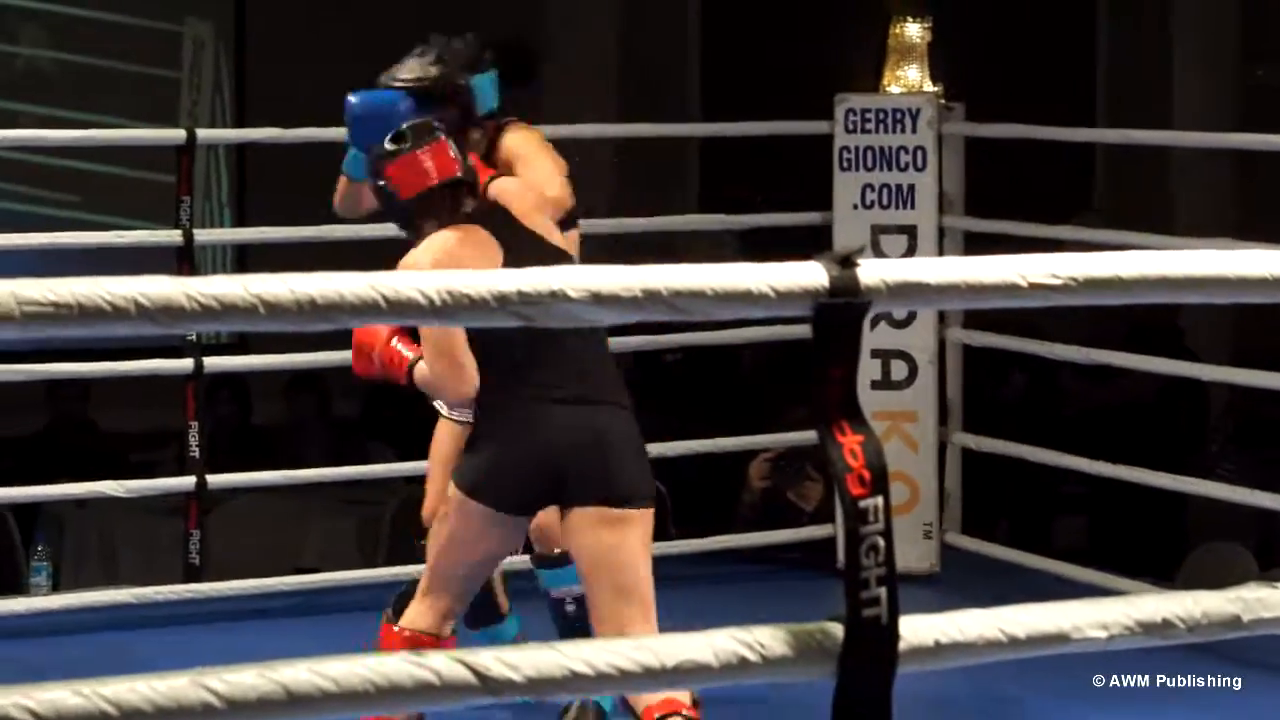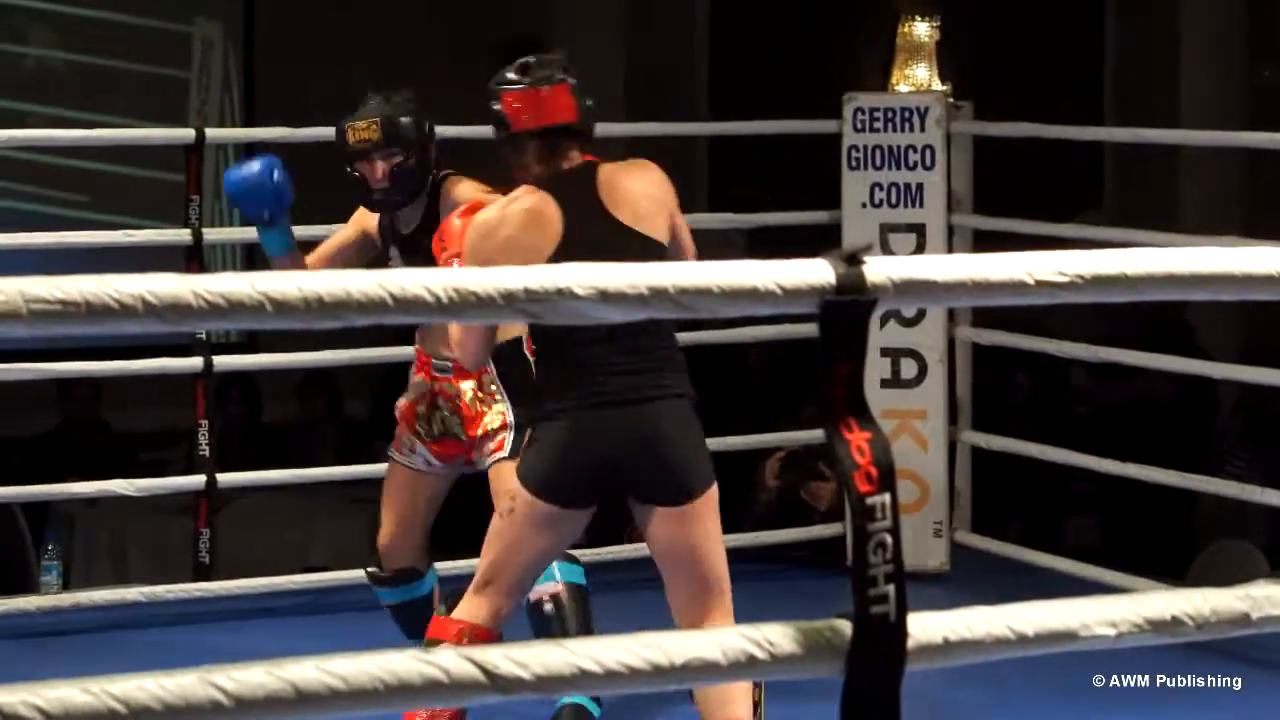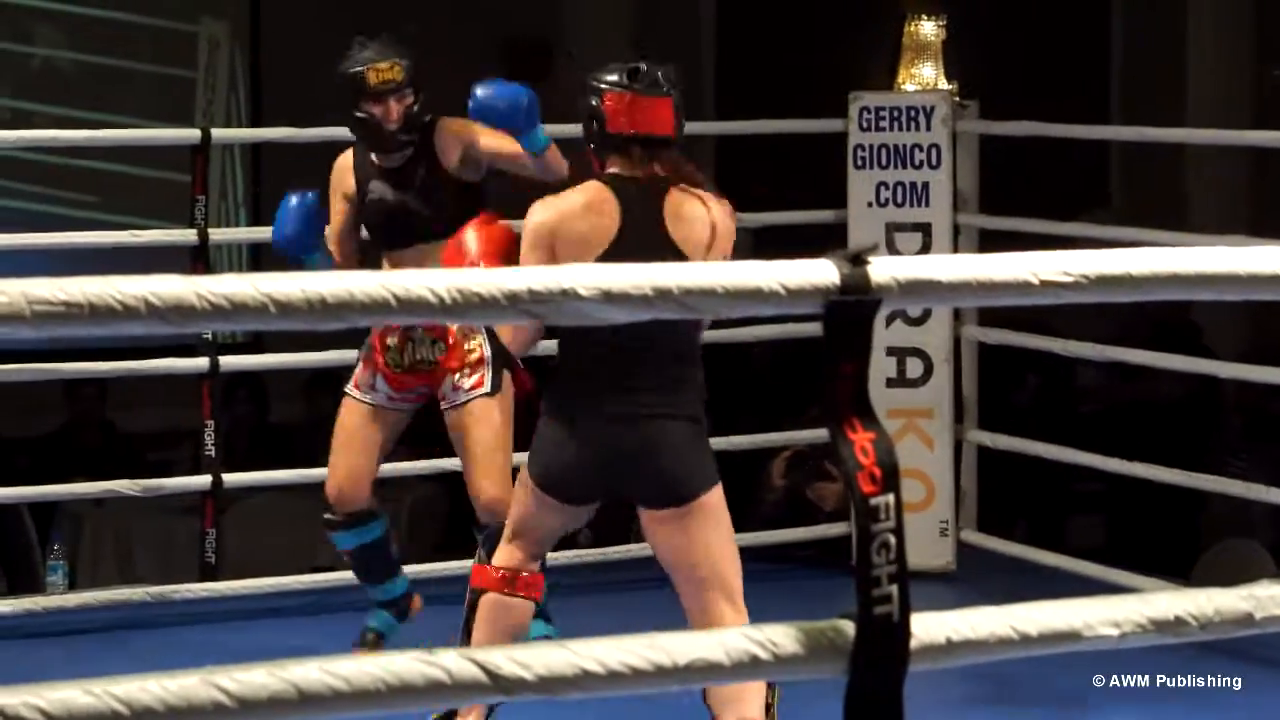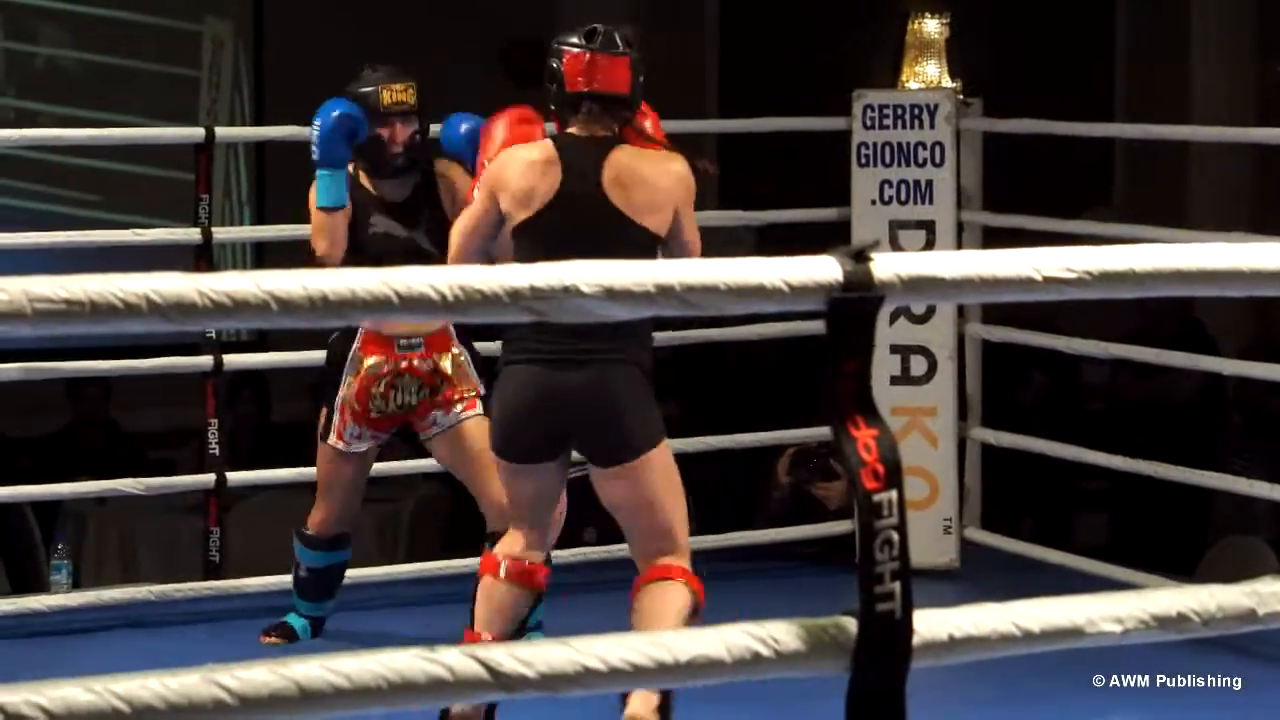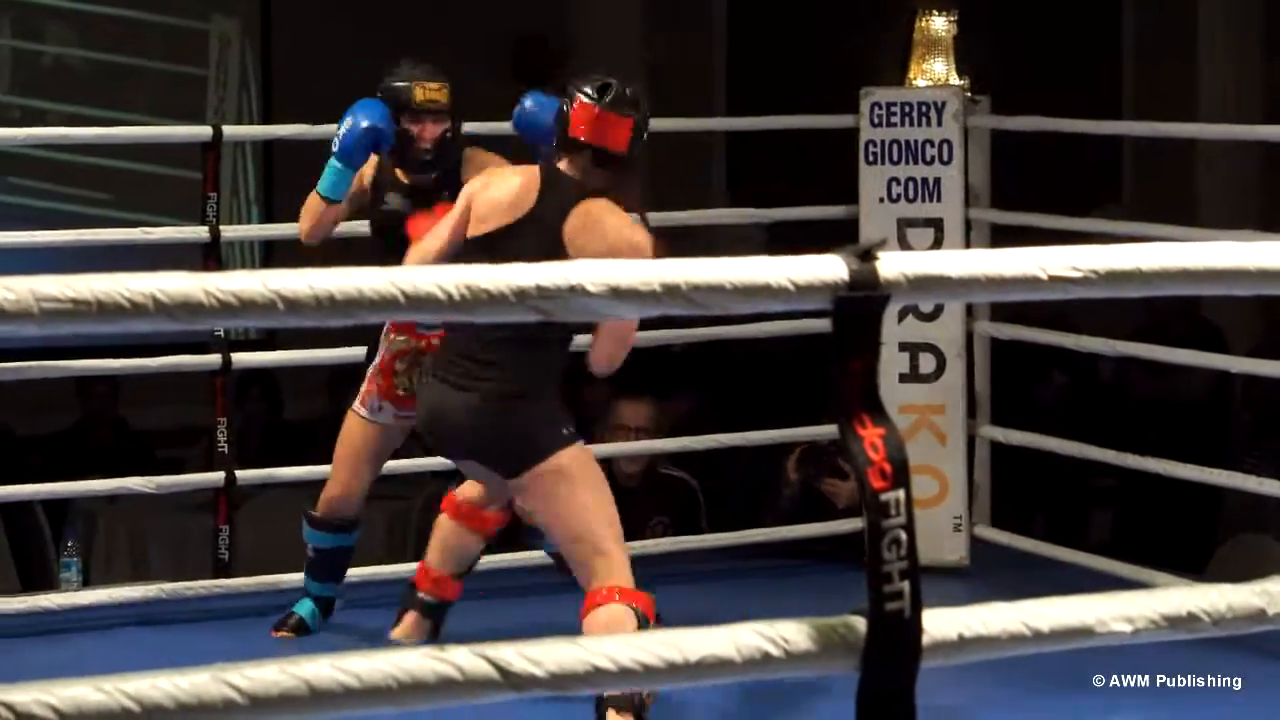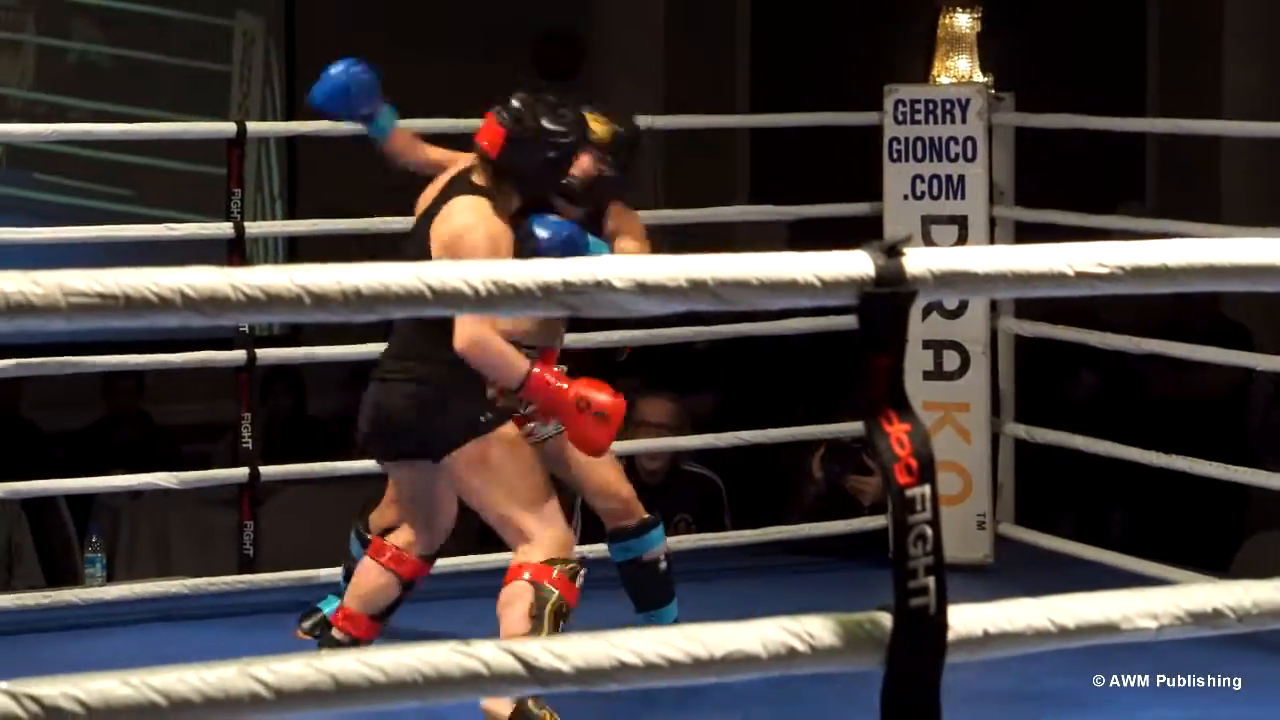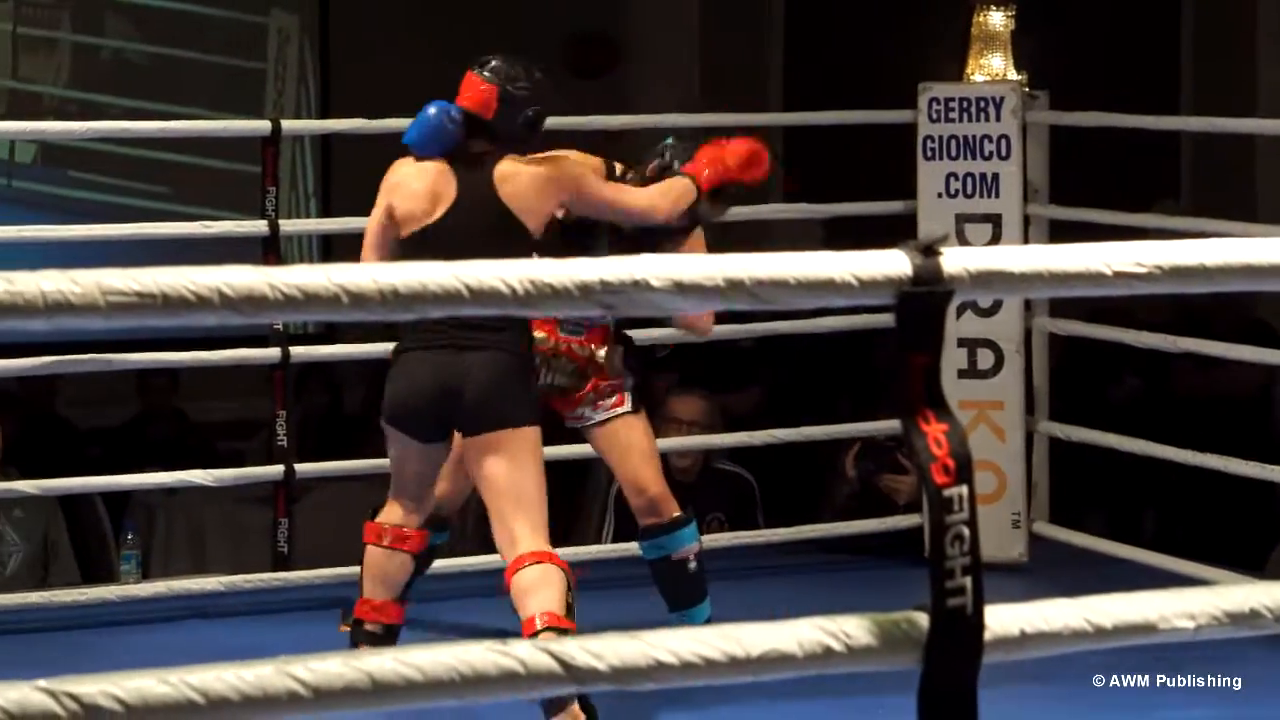
dt=0.2s
person 1, frame 1
left shoulder: (428, 259)
right shoulder: (523, 198)
left elbow: (459, 386)
left wrist: (400, 356)
left hip: (512, 438)
right hip: (606, 436)
left knee: (432, 606)
right knee: (634, 645)
person 1, frame 2
left shoulder: (502, 225)
right shoulder: (647, 184)
left elbow: (470, 358)
left wrist: (457, 270)
left hip: (570, 435)
right hip: (666, 427)
left knee: (487, 597)
right knee: (709, 624)
person 1, frame 3
left shoulder: (557, 213)
right shoulder: (712, 215)
left elbow: (517, 334)
left hip: (577, 434)
right hip: (671, 437)
left knee: (517, 550)
right knee: (724, 624)
person 1, frame 4
left shoulder: (515, 166)
right shoulder: (669, 172)
left elbow: (461, 262)
right elbow: (687, 268)
left hip: (526, 385)
right hip: (615, 390)
left knee: (528, 536)
right knee: (667, 558)
person 1, frame 5
left shoulder: (495, 184)
right shoulder: (626, 238)
left elbow: (418, 271)
right elbow: (604, 361)
left wrist: (438, 229)
left hip: (445, 398)
right hip: (517, 411)
left knee: (492, 487)
right knee: (609, 574)
left ankle: (418, 621)
person 1, frame 6
left shoulder: (456, 176)
right shoulder: (483, 228)
right elbow: (473, 339)
right wrist: (554, 392)
left hip: (390, 398)
right hip: (442, 402)
left knee: (422, 531)
right knee: (546, 541)
left ankle: (337, 651)
person 1, frame 7
left shoulder: (405, 177)
right shoulder: (540, 176)
right elbow: (657, 208)
right wrist: (707, 173)
left hip: (416, 371)
right hip: (496, 374)
left knee: (406, 506)
right knee: (524, 541)
left ankle: (368, 645)
person 2, frame 1
left shoulder: (514, 143)
left elbow: (554, 201)
right elbow: (350, 206)
right wrist: (360, 144)
left knee: (547, 523)
right knee: (443, 518)
right ankle: (497, 646)
person 2, frame 2
left shoulder: (462, 199)
right shoulder: (372, 219)
right elbow: (304, 271)
right wrist: (270, 222)
left hip: (500, 388)
right hip: (431, 393)
right knee: (393, 553)
person 2, frame 3
left shoulder: (452, 137)
right shoulder: (348, 167)
left elbow: (554, 173)
right elbow: (340, 267)
left wrist: (530, 131)
right wrist: (307, 245)
left hip: (467, 332)
right hip: (396, 336)
left knee: (492, 497)
right knee: (345, 491)
right ankle: (391, 601)
person 2, frame 4
left shoulder: (444, 175)
right shoulder: (338, 181)
right elbow: (326, 259)
right wrist: (331, 168)
left hip: (443, 362)
right hip: (367, 367)
left knee: (509, 505)
right knee: (329, 517)
right ankle: (307, 611)
person 2, frame 5
left shoulder: (474, 166)
right shoulder: (371, 168)
right elbow: (310, 234)
right wrist: (342, 161)
right hip: (401, 348)
right knee: (340, 498)
right ankle: (317, 598)
person 2, frame 6
left shoulder: (616, 219)
right elbow: (414, 155)
right wrist: (372, 108)
left knee: (618, 502)
right knee: (398, 514)
left ankle: (662, 617)
person 2, frame 7
left shoulder: (681, 233)
right shoulder: (583, 173)
left elbow: (700, 322)
left hip: (595, 359)
left knee: (651, 497)
right knee: (449, 491)
left ankle: (697, 624)
